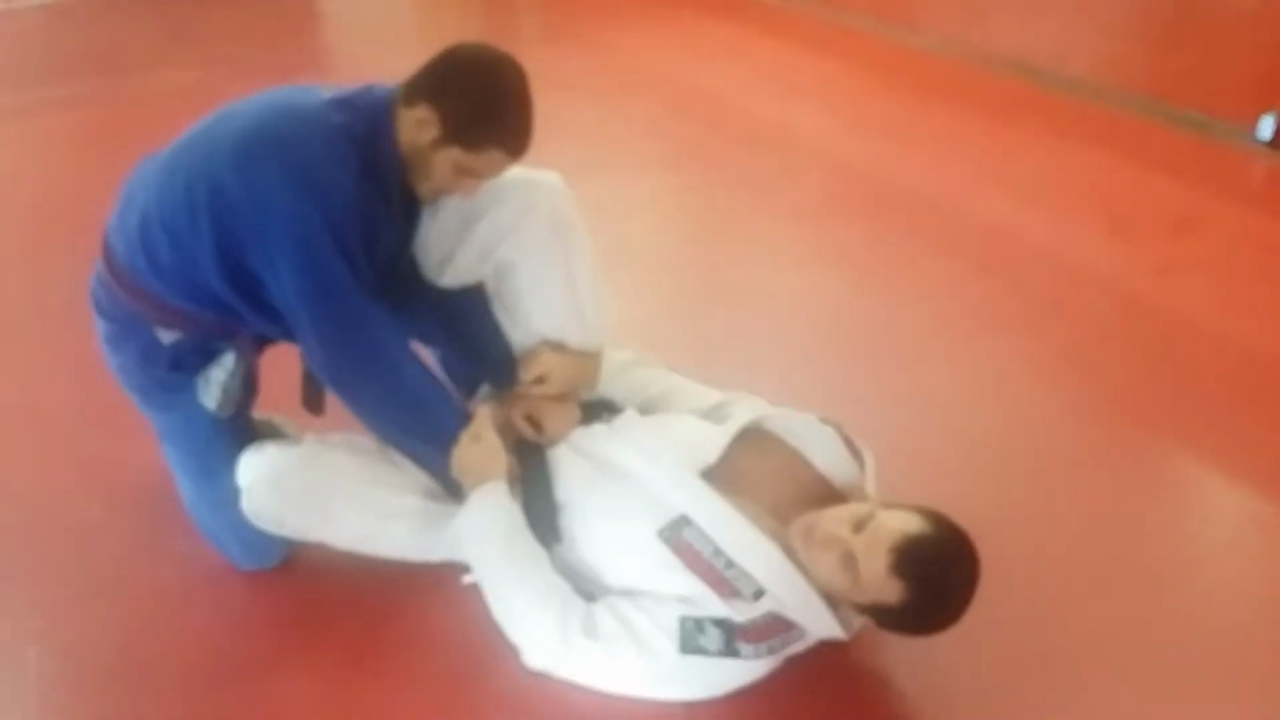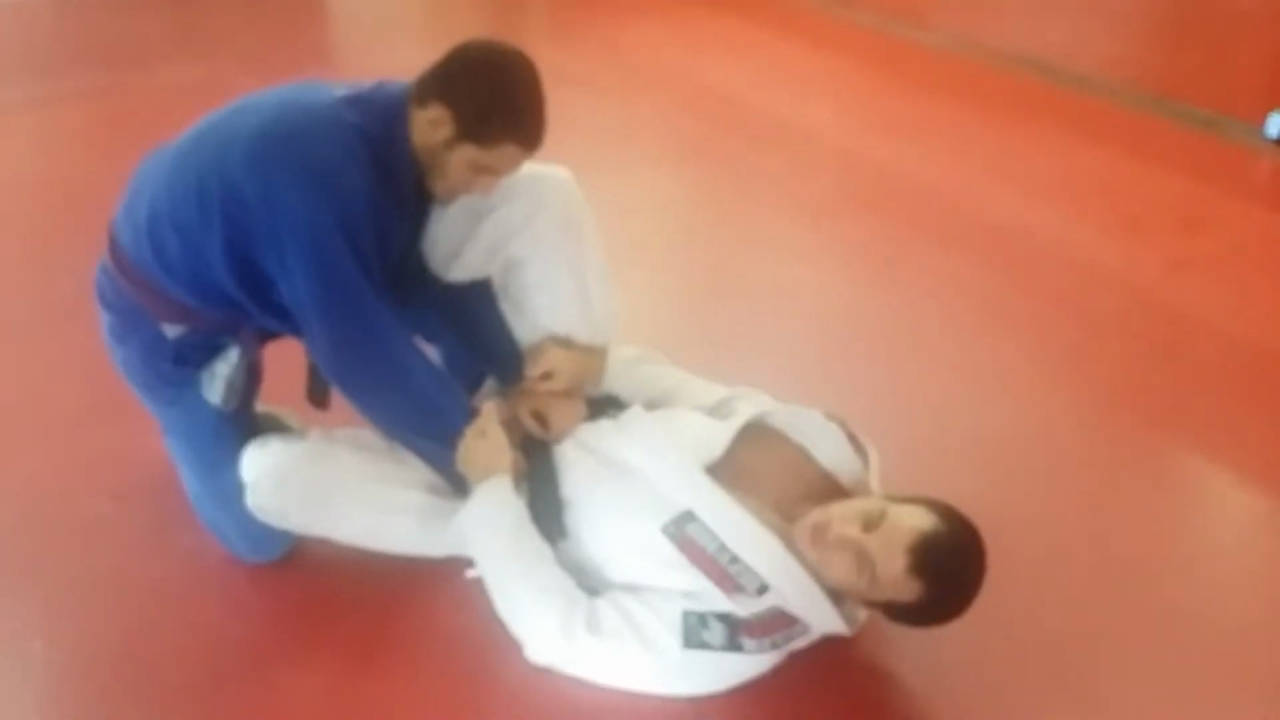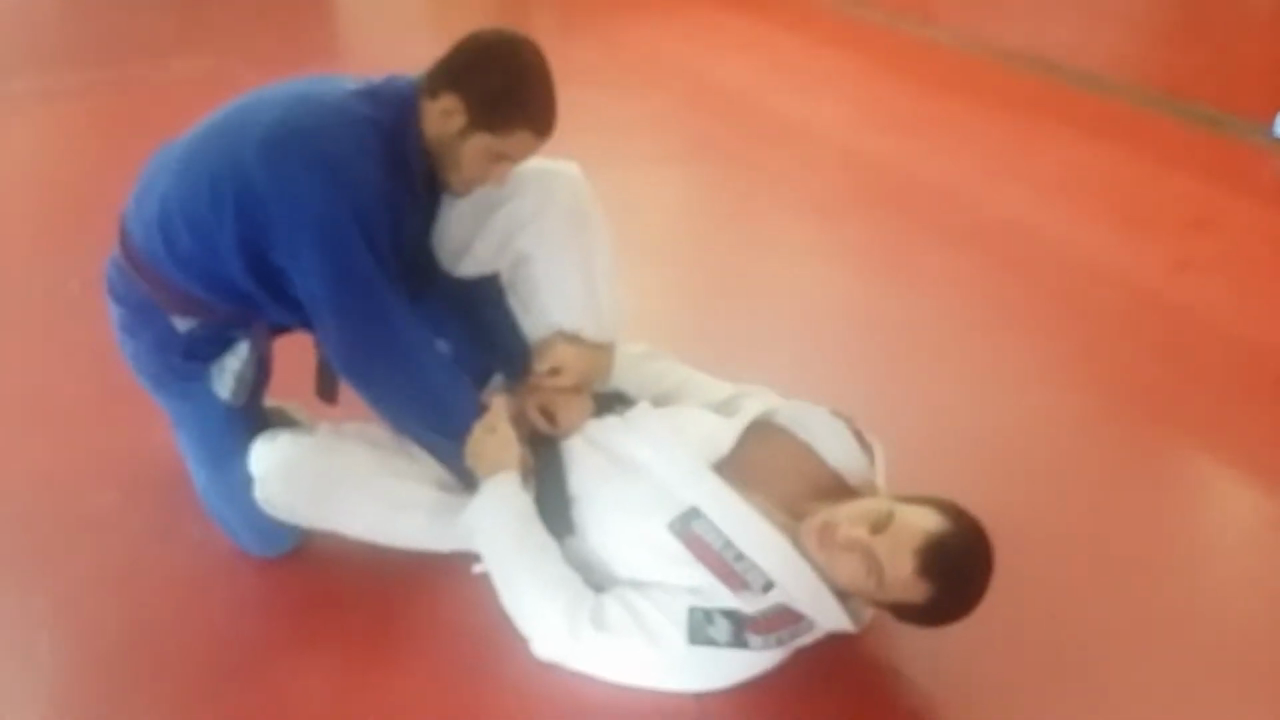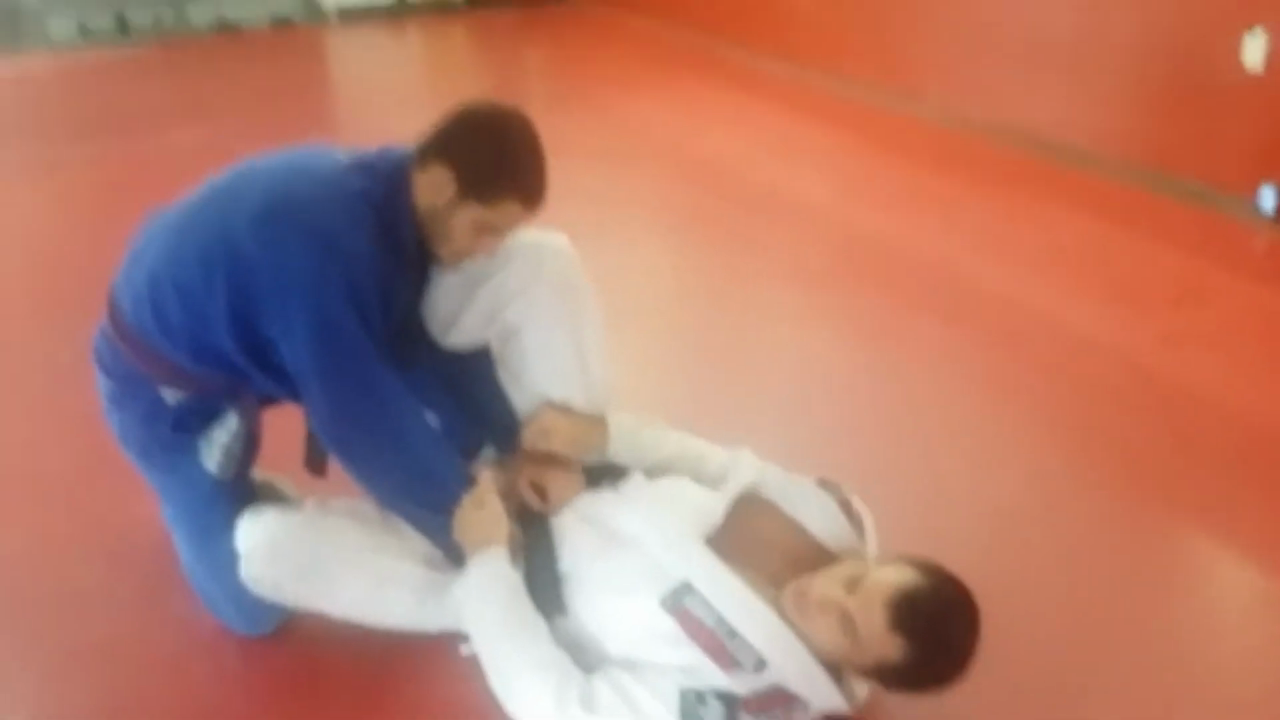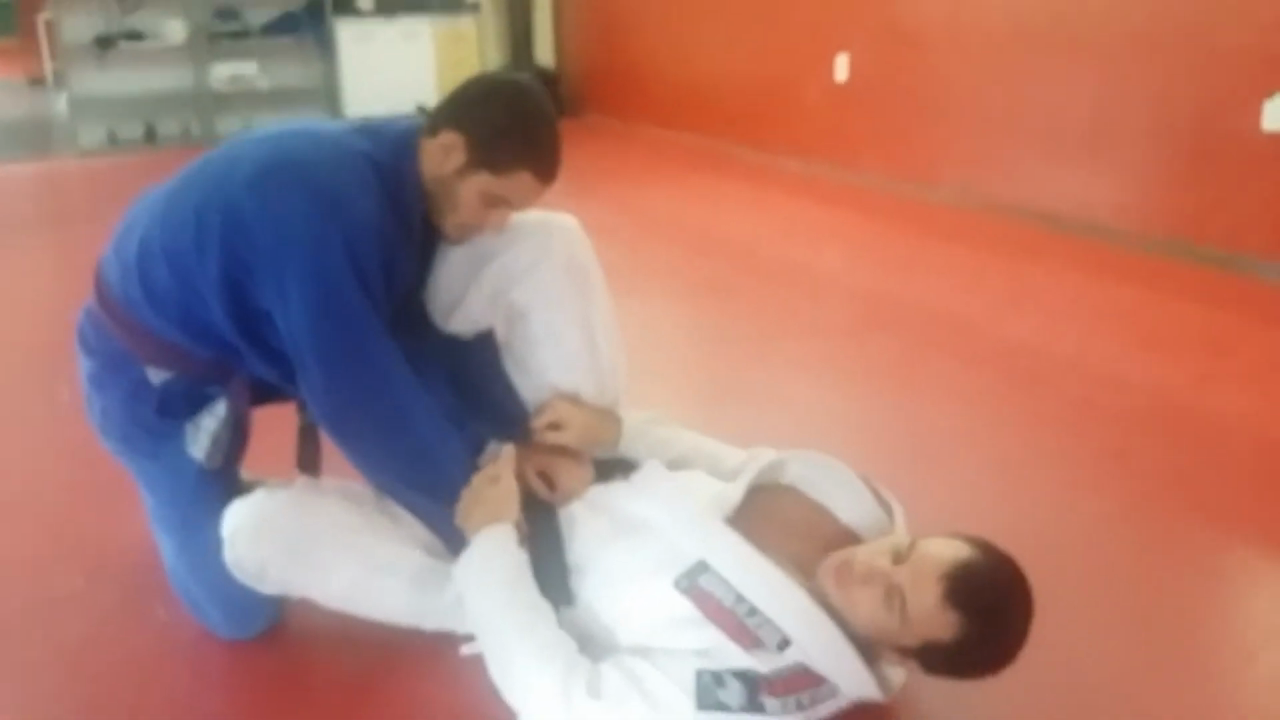
dt=1s
person 1, frame 1
left shoulder: (733, 642)
right shoulder: (830, 457)
left elbow: (559, 636)
right elbow: (712, 409)
left wrist: (485, 497)
left hip: (519, 514)
right hip: (557, 400)
left knee: (271, 481)
left ankle: (248, 438)
person 1, frame 2
left shoulder: (735, 635)
right shoulder: (834, 452)
left elbow: (561, 632)
right elbow: (708, 401)
left wrist: (490, 491)
left hip: (523, 507)
right hip: (567, 396)
left knee: (273, 474)
left ankle: (253, 430)
person 1, frame 3
left shoulder: (739, 633)
right shoulder: (841, 450)
left elbow: (566, 628)
right elbow: (720, 400)
left wrist: (497, 486)
left hip: (524, 501)
left knee: (279, 467)
left ankle: (266, 426)
person 1, frame 4
right shoulder: (832, 518)
right elbow: (728, 468)
left wrist: (486, 561)
right wrist: (604, 432)
left hip: (520, 580)
right hip: (577, 472)
left knee: (264, 543)
person 1, frame 5
right shoulder: (854, 504)
left wrist: (490, 542)
right wrist: (613, 429)
left hip: (522, 568)
right hip: (583, 476)
left knee: (254, 529)
person 2, frame 1
left shoulder: (378, 132)
right shoulder: (304, 175)
left elbow: (422, 279)
right elbow: (354, 349)
left wrist: (506, 380)
left hip: (241, 284)
right hip: (164, 318)
right knee: (258, 543)
right ankle: (192, 426)
person 2, frame 2
left shoulder: (388, 128)
right shoulder: (320, 173)
left elbow: (426, 276)
right elbow: (362, 348)
left wrist: (512, 372)
left hip: (244, 276)
right hip: (169, 313)
right knee: (261, 535)
right ankle: (206, 426)
person 2, frame 3
left shoulder: (396, 123)
right shoulder: (332, 167)
left elbow: (433, 273)
right elbow: (376, 343)
left wrist: (521, 363)
left hip: (259, 268)
right hip: (180, 307)
right knee: (270, 529)
right ankle: (212, 418)
person 2, frame 4
left shoulder: (386, 195)
right shoulder: (322, 240)
left elbow: (425, 345)
right elbow: (365, 416)
left wrist: (513, 443)
left hip: (246, 339)
right hip: (169, 377)
right knee: (254, 606)
person 2, frame 5
left shoulder: (397, 174)
right shoulder: (325, 204)
left elbow: (435, 333)
right elbow: (360, 395)
left wrist: (518, 439)
left hip: (244, 330)
right hip: (153, 364)
right knee: (240, 610)
right ankle: (185, 489)
